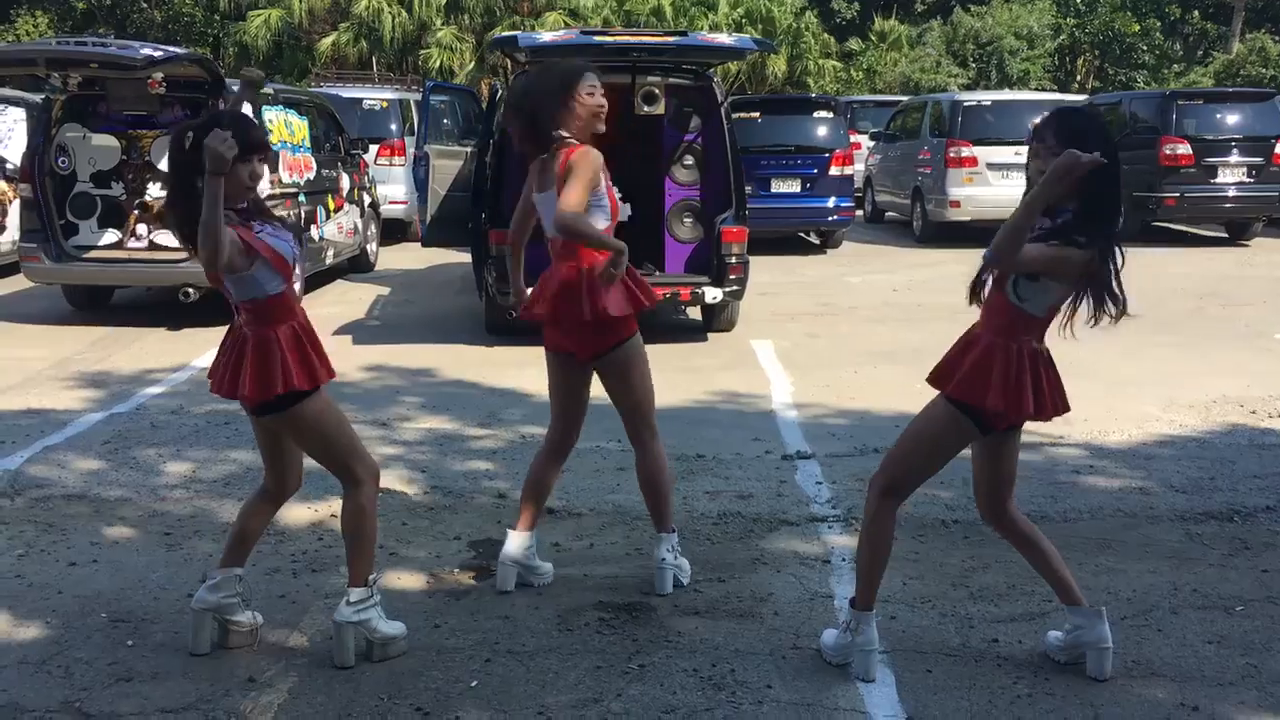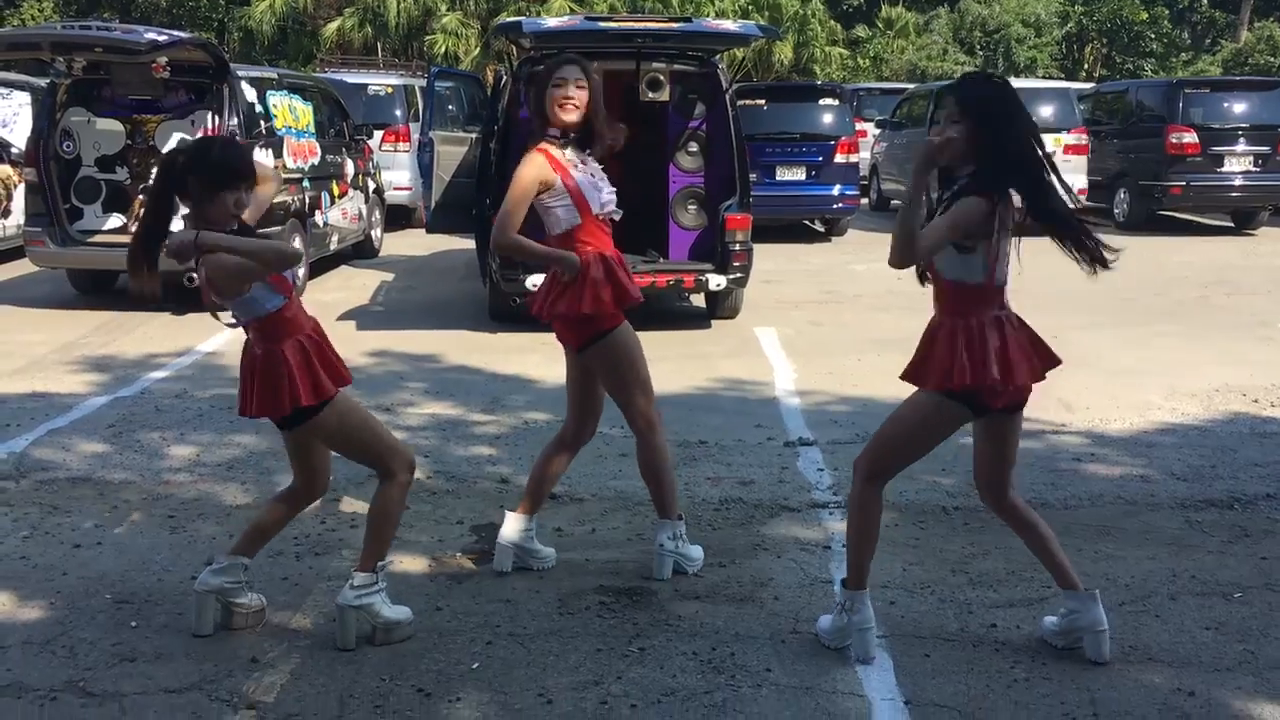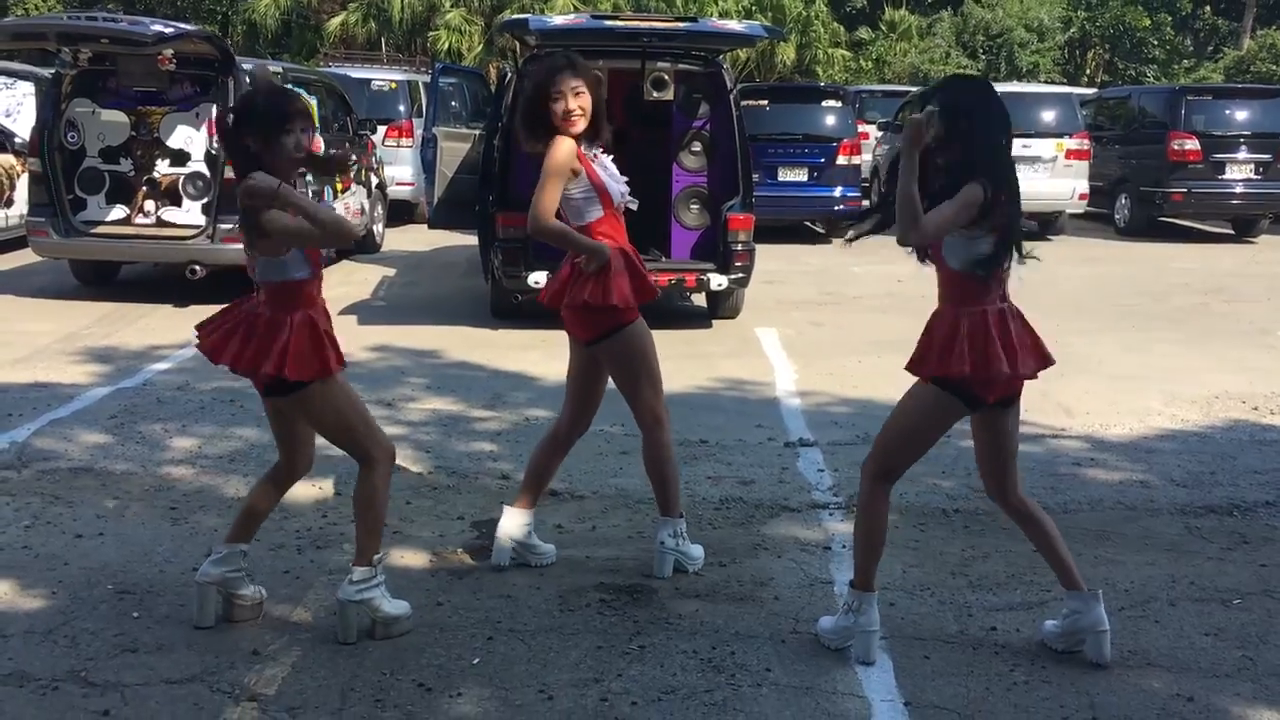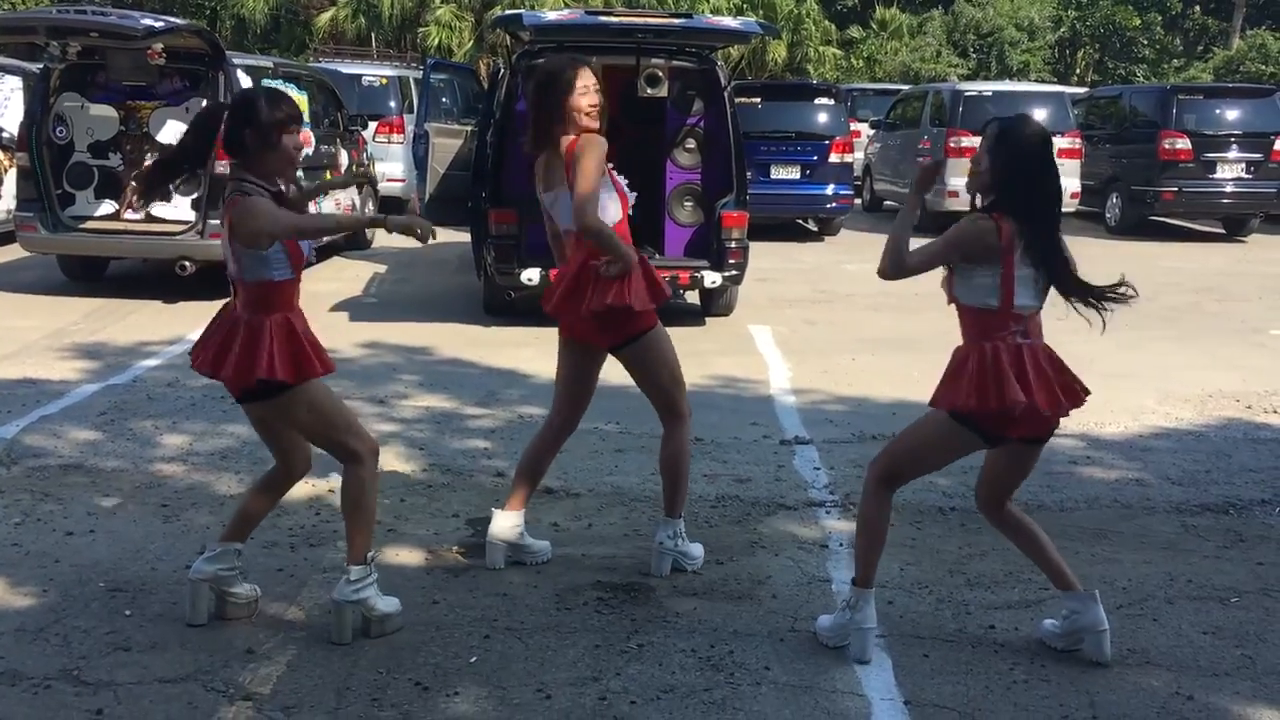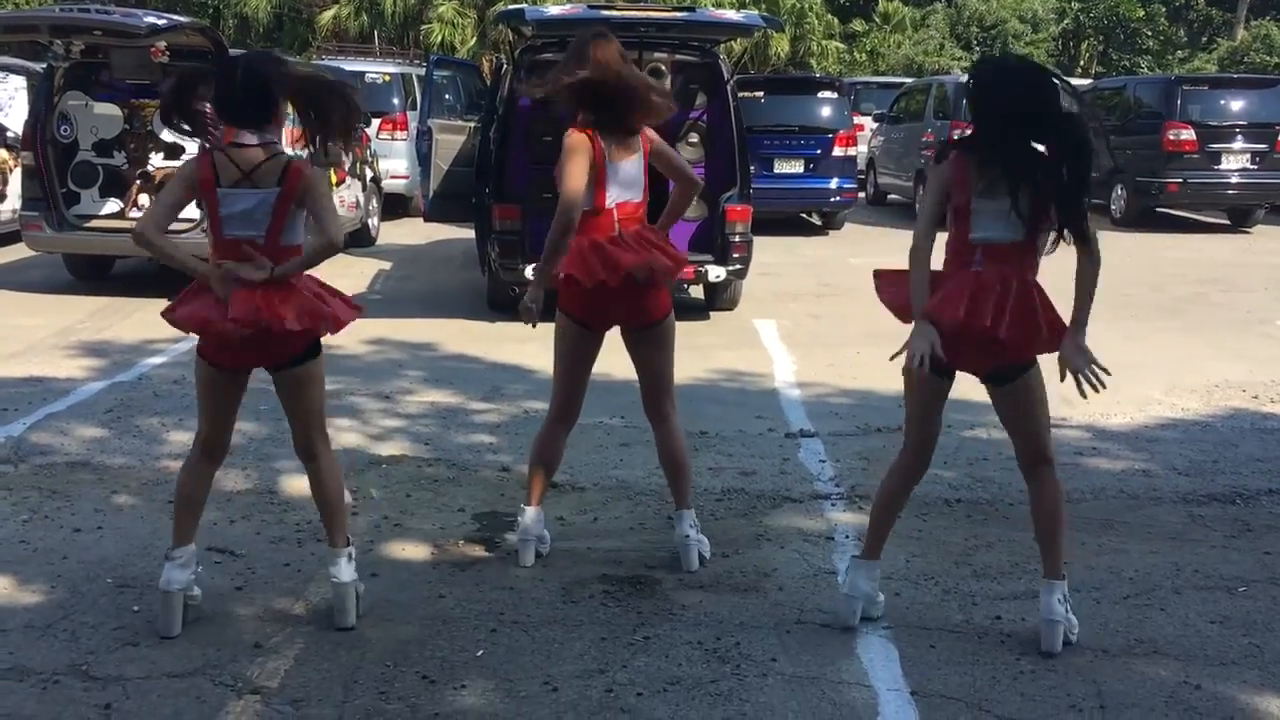
dt=0.4s
person 1, frame 1
left shoulder: (1079, 245)
right shoulder: (1055, 221)
left elbow: (1005, 261)
left wrist: (1041, 193)
left hip: (994, 374)
right hip: (1000, 373)
left knee: (886, 489)
right knee: (998, 509)
left ankle: (859, 632)
right ankle: (1085, 623)
person 1, frame 2
left shoulder: (979, 198)
right shoulder: (975, 190)
left elbow: (903, 256)
left wrist: (920, 173)
left hip: (969, 360)
right hip: (1004, 356)
left knee: (869, 471)
right knee: (997, 494)
left ankle: (853, 615)
right ankle: (1080, 611)
person 1, frame 3
left shoulder: (976, 187)
right shoulder: (977, 185)
left elbow: (916, 234)
left wrist: (908, 159)
left hip: (972, 348)
right hip: (996, 349)
left knee: (878, 473)
right knee: (1005, 489)
left ankle: (859, 614)
right ankle: (1084, 609)
person 1, frame 4
left shoulder: (981, 229)
right shoulder: (1038, 231)
left elbow: (893, 266)
right elbow: (1097, 294)
left wrist: (914, 198)
left hip: (991, 384)
right hip: (1038, 388)
left knee: (881, 475)
right knee: (994, 502)
left ankle: (858, 612)
right ankle: (1082, 610)
person 1, frame 5
left shoulder: (958, 162)
right shoulder: (1055, 170)
left elbow: (923, 241)
right elbow: (1086, 252)
left wrist: (923, 317)
right wrist: (1076, 333)
left hip: (945, 315)
right hip: (1010, 326)
left knee: (914, 454)
right knee: (1038, 463)
left ankle: (863, 574)
right ankle: (1054, 596)
person 2, frame 1
left shoulder: (246, 207)
right shoulder: (225, 233)
right elbow: (221, 263)
left wrist: (242, 115)
right wrist: (214, 174)
left hip: (273, 358)
right hip: (276, 364)
left knee: (281, 481)
right knee: (361, 475)
left ankle: (220, 595)
right ankle: (358, 608)
person 2, frame 2
left shoulder: (233, 227)
right shoulder: (216, 262)
left elbow: (265, 182)
right elbow: (278, 262)
right wrist: (205, 237)
left hip: (290, 365)
right hip: (292, 372)
left knee: (311, 484)
right knee: (397, 464)
left ankle: (224, 577)
right ankle: (365, 592)
person 2, frame 3
left shoulder: (275, 188)
right shoulder: (271, 217)
right elbow: (346, 237)
right wrist: (280, 191)
left hip: (282, 340)
right hip: (291, 346)
left knee: (292, 461)
right knee: (375, 452)
left ankle: (224, 572)
right ankle: (363, 586)
person 2, frame 4
left shoulder: (250, 191)
right shoulder: (255, 207)
left elbow: (292, 224)
right elbow: (303, 227)
right wrist: (384, 219)
left hip: (253, 342)
right hip: (266, 350)
left knee: (292, 463)
right knee: (360, 451)
left ankle: (218, 565)
right ankle: (357, 584)
person 2, frame 5
left shoulder: (200, 167)
right shoulder: (298, 172)
left elbow: (146, 232)
right elbow: (332, 240)
left wrist: (211, 272)
right wrist: (274, 273)
left hip: (223, 321)
right hip: (288, 313)
left knee: (208, 448)
right knee: (314, 447)
left ankle: (178, 567)
right ankle: (342, 563)
person 3, frame 1
left shoulder: (544, 160)
right shoulder: (586, 158)
left elbow: (518, 234)
right elbow: (569, 221)
left wrist: (518, 284)
right wrist: (615, 246)
left hip: (560, 305)
right hip: (597, 303)
left knee: (560, 437)
right knee: (645, 434)
left ankle: (519, 549)
right ankle: (667, 553)
person 3, frame 2
left shoulder: (579, 152)
right shoulder: (540, 161)
right elbow: (502, 239)
right wrist: (564, 262)
left hip: (591, 296)
right hip: (588, 297)
left knee: (579, 427)
right knee: (646, 419)
left ankle: (517, 533)
right ankle: (672, 539)
person 3, frame 3
left shoulder: (585, 149)
right shoulder: (563, 148)
right elbow: (539, 222)
left wrist: (599, 251)
right wrist: (596, 250)
left hip: (597, 294)
right hip: (602, 292)
left knee: (572, 422)
right knee: (654, 418)
left ankle: (514, 528)
right ankle: (672, 537)
person 3, frame 4
left shoulder: (546, 157)
right shoulder: (589, 146)
right elbow: (588, 215)
right wrist: (623, 254)
left hip: (575, 298)
right hip: (618, 296)
left knee: (561, 420)
right knee: (677, 417)
left ankle: (507, 526)
right ankle: (672, 537)
person 3, frame 5
left shoulder: (576, 137)
right shoulder: (643, 133)
left elbow: (566, 208)
right elbow: (690, 183)
left wrist: (540, 284)
left hip: (589, 278)
right hip: (645, 278)
left knee: (562, 412)
right knee: (662, 411)
left ankle: (531, 522)
right ankle: (687, 526)
